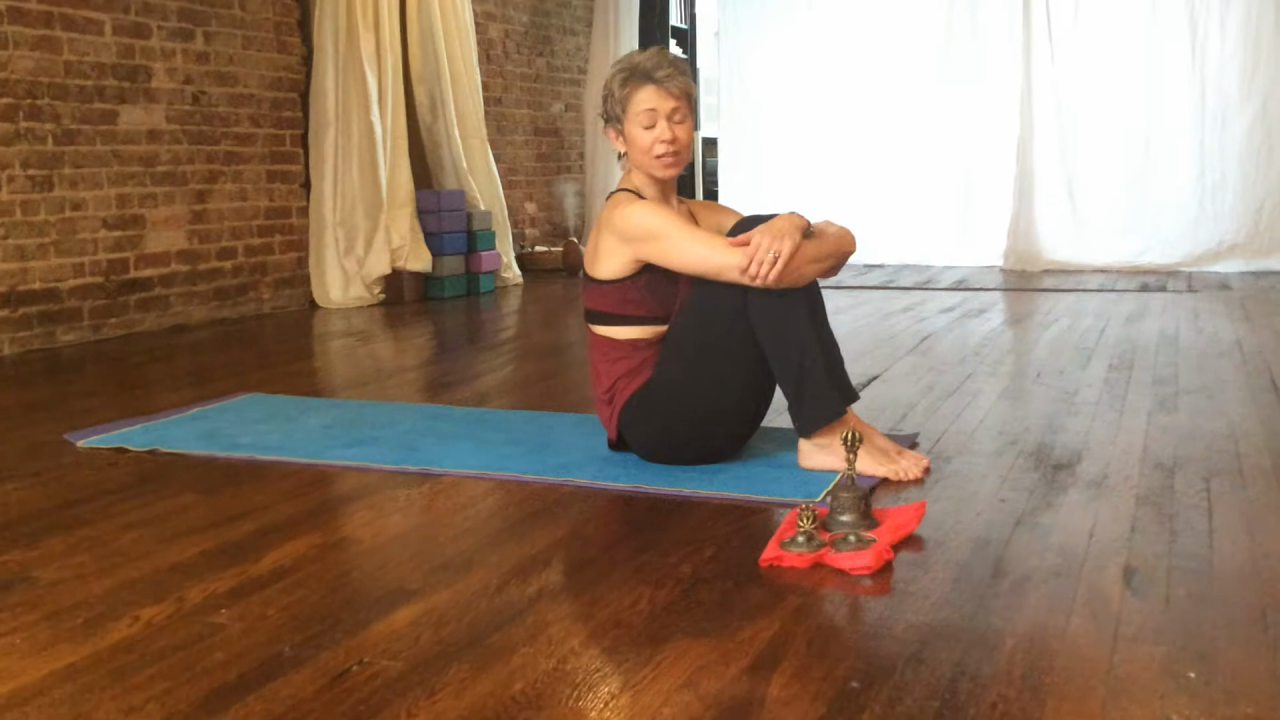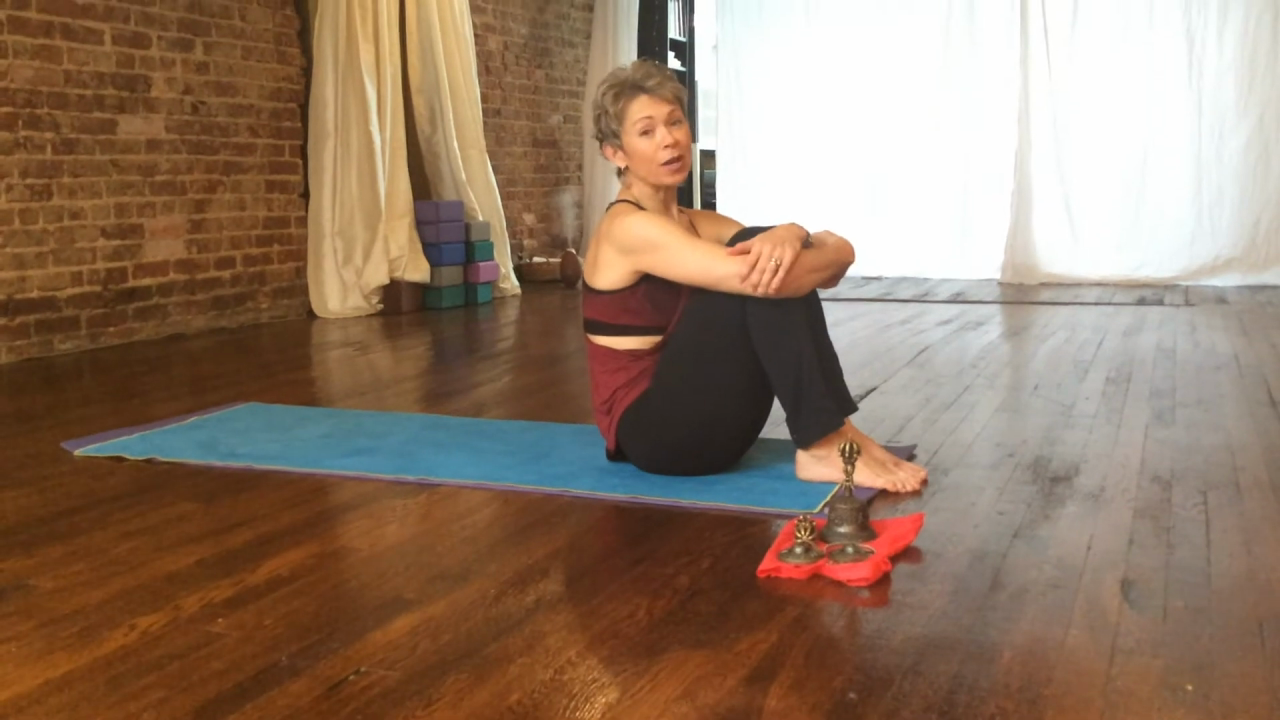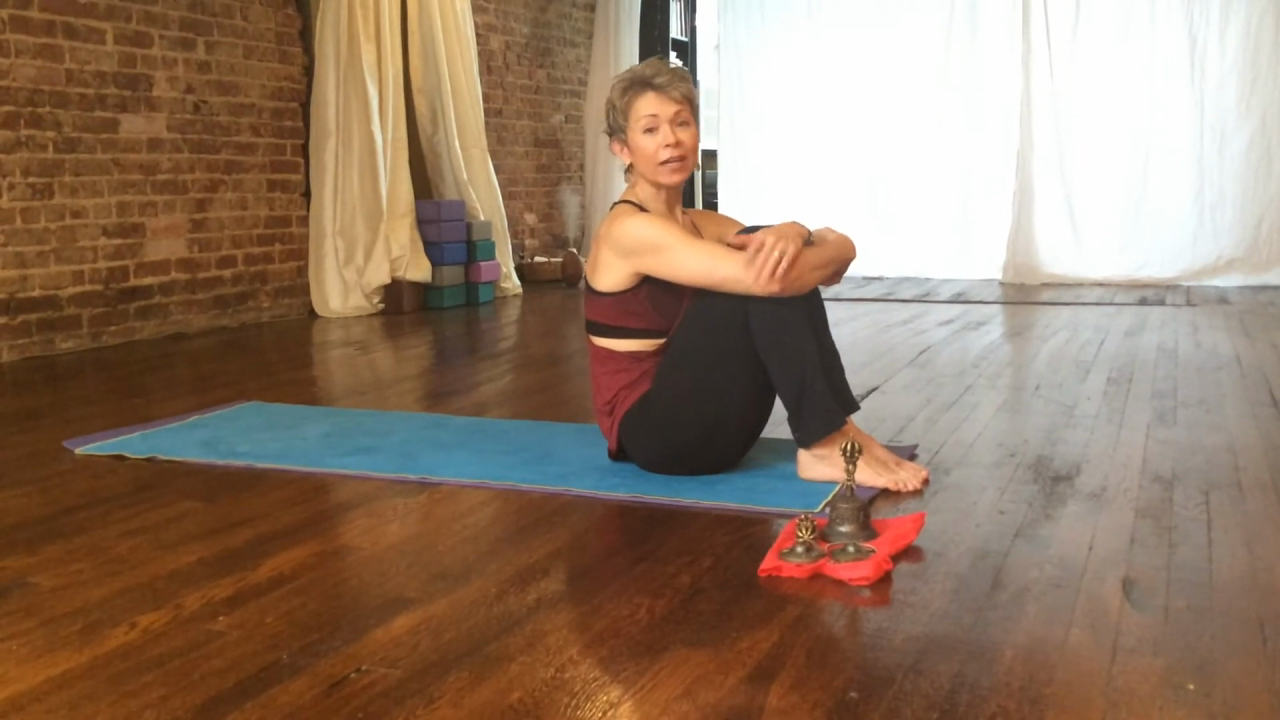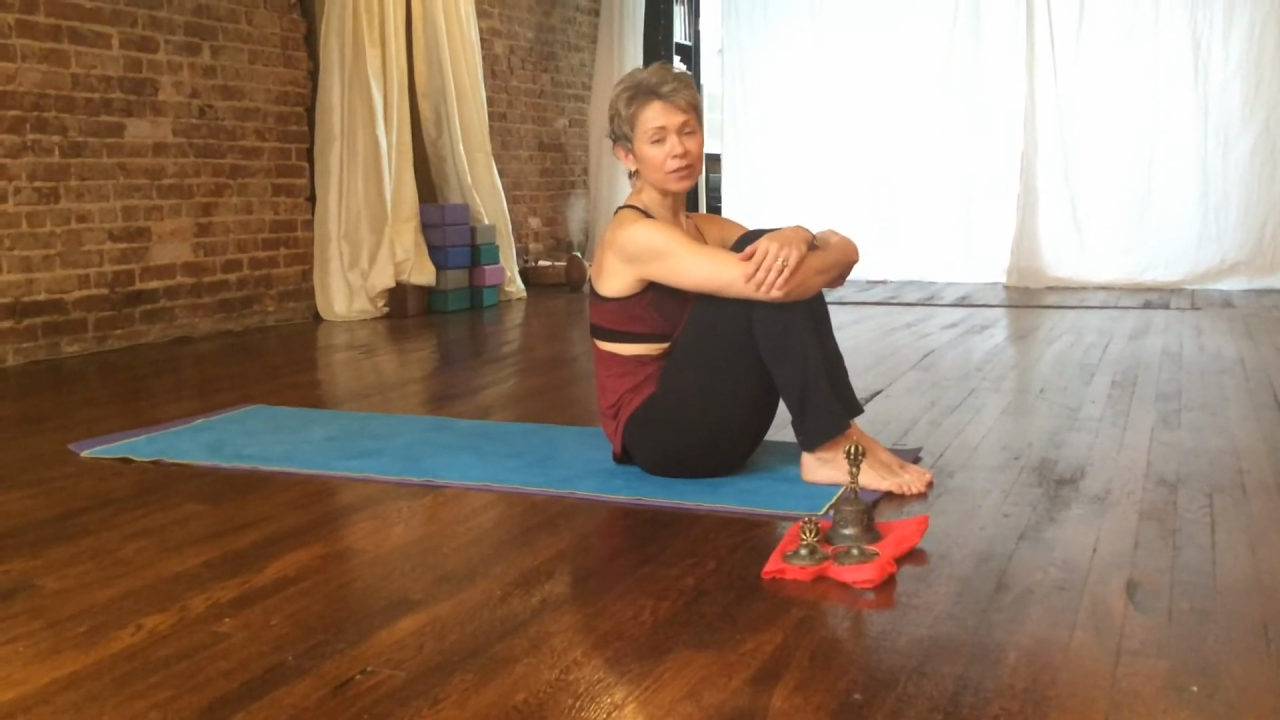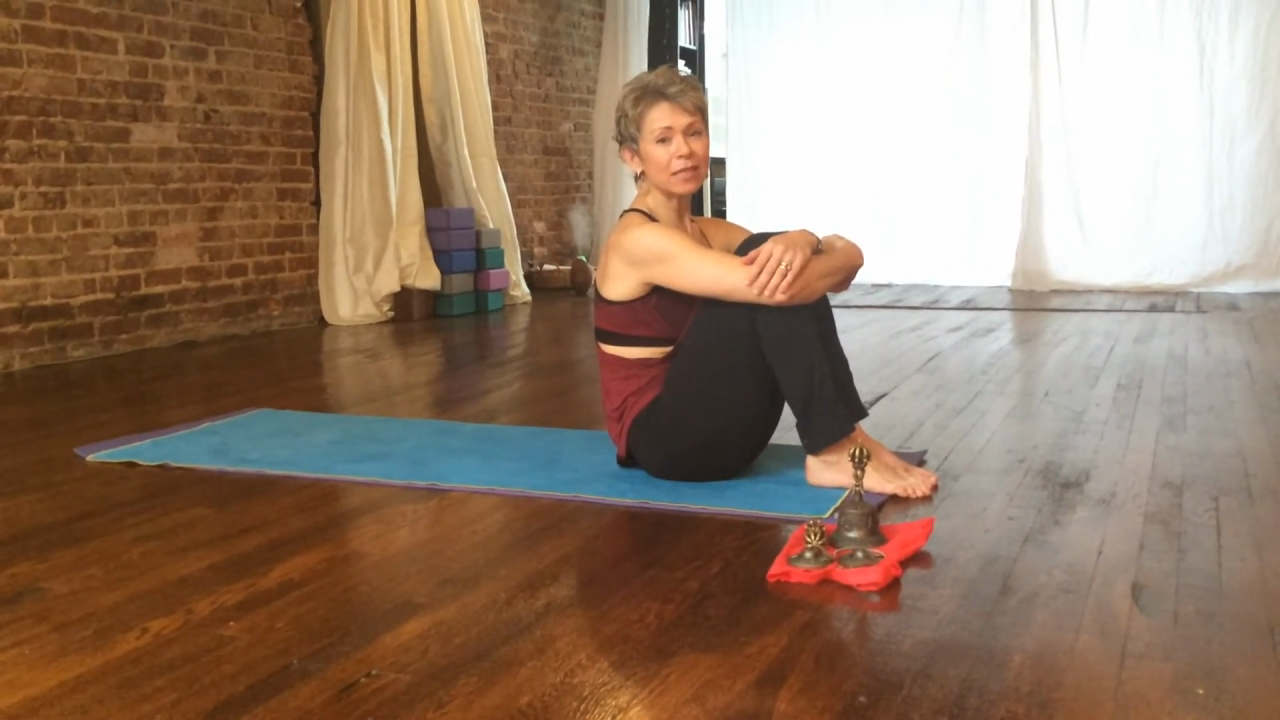
dt=1s
person 1, frame 1
left shoulder: (696, 214)
right shoulder: (630, 217)
left elbow: (819, 262)
right elbow: (762, 270)
left wrist: (792, 224)
right wrist: (840, 240)
left hip: (703, 412)
right hip: (654, 420)
left knee: (779, 257)
right knee: (768, 268)
left ankle: (835, 423)
right ankle: (826, 434)
person 1, frame 2
left shoulder: (697, 223)
right shoulder: (629, 228)
left elbow: (822, 273)
right elbow: (756, 279)
left wrist: (793, 234)
right wrist: (838, 250)
left hip: (703, 425)
right hip: (652, 430)
left knee: (777, 267)
right knee: (765, 278)
left ankle: (832, 435)
right ankle: (823, 446)
person 1, frame 3
left shoulder: (700, 223)
right shoulder: (630, 229)
left elbow: (824, 271)
right elbow: (766, 279)
left wrist: (795, 233)
right wrist: (838, 245)
left hip: (703, 423)
right hip: (655, 430)
left knee: (780, 258)
right knee: (770, 274)
left ankle: (833, 434)
right ankle: (826, 445)
person 1, frame 4
left shoulder: (704, 228)
right shoulder: (634, 235)
right elbow: (770, 284)
left wrist: (799, 237)
right wrist: (842, 250)
left hip: (707, 426)
right hip: (658, 434)
left knee: (784, 265)
right knee: (773, 280)
left ankle: (837, 436)
right ankle: (829, 449)
person 1, frame 5
left shoulder: (709, 232)
right shoulder: (639, 239)
left elbow: (832, 277)
right elbow: (773, 287)
left wrist: (804, 241)
right wrist: (846, 254)
left hip: (712, 430)
right hip: (663, 437)
left knee: (792, 276)
right knee: (777, 283)
left ankle: (843, 440)
right ankle: (835, 451)
